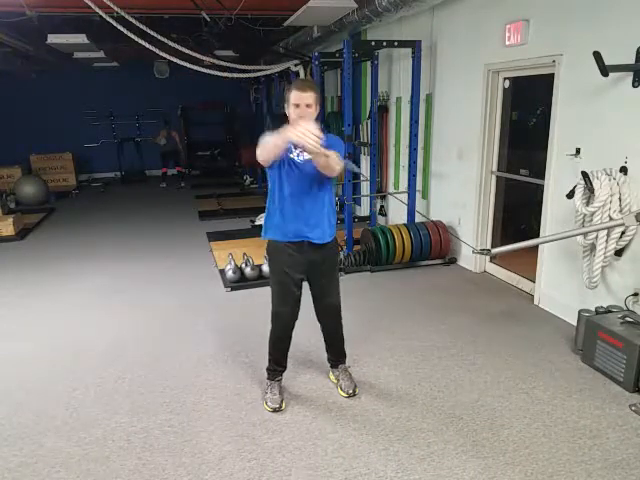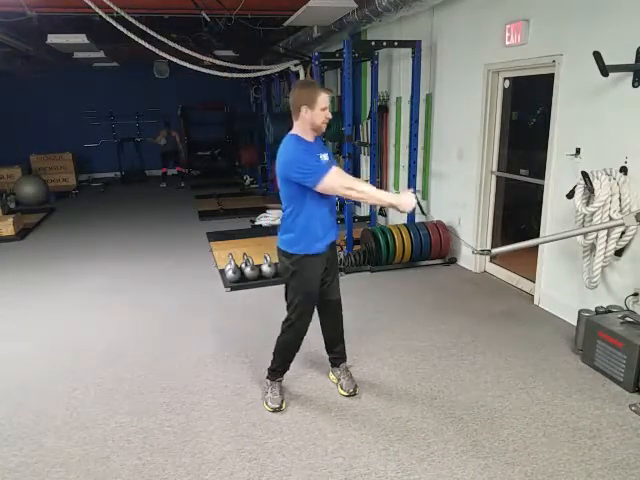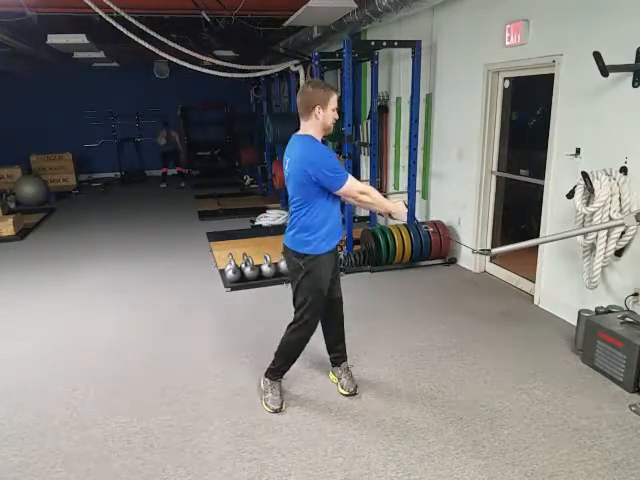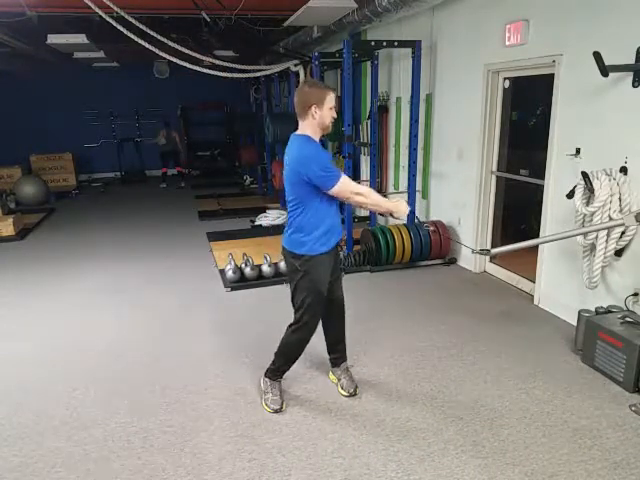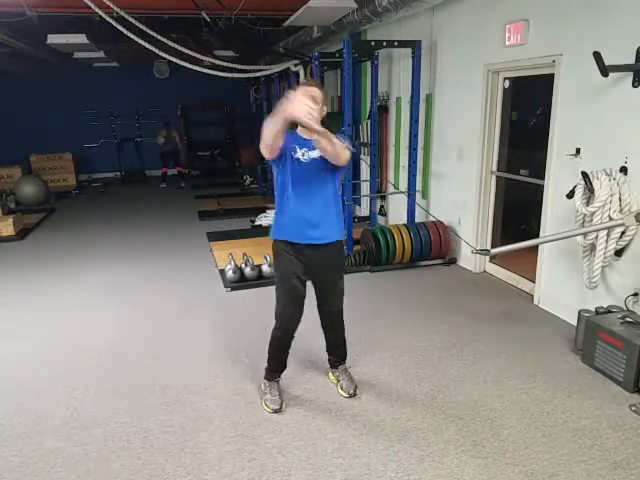
dt=0.5s
person 1, frame 1
left shoulder: (330, 143)
right shoulder: (275, 140)
left elbow: (332, 168)
right elbow: (265, 152)
left wrist: (317, 149)
right wrist: (291, 136)
left hip: (324, 243)
right hip: (284, 244)
left knee: (330, 310)
right knee: (283, 314)
left ankle: (338, 365)
right ankle: (274, 378)
person 1, frame 2
left shoulder: (317, 145)
right shoulder: (294, 153)
left elbow: (344, 178)
right elbow: (344, 189)
left wrist: (390, 197)
right wrist: (394, 199)
left hip: (325, 245)
right hip: (301, 252)
left knee: (331, 309)
right knee: (298, 318)
left ankle: (338, 365)
right ankle: (274, 378)
person 1, frame 3
left shoulder: (299, 145)
right shoulder: (316, 154)
left elbow: (342, 192)
right elbow: (359, 192)
left wrist: (380, 206)
right wrist: (392, 208)
left hip: (321, 247)
right hip: (309, 253)
left knee: (333, 307)
right knee: (306, 319)
left ankle: (339, 365)
right ankle: (272, 377)
person 1, frame 4
left shoulder: (303, 145)
right shoulder: (309, 154)
left elbow: (343, 190)
right elbow: (352, 193)
left wrist: (383, 205)
right wrist: (393, 207)
left hip: (324, 247)
right hip: (307, 253)
left knee: (334, 308)
right knee: (306, 320)
left ankle: (338, 365)
right ankle: (272, 378)
person 1, frame 5
left shoulder: (338, 146)
right shoulder: (285, 143)
left elbow: (337, 154)
right elbow: (268, 144)
left wrist: (313, 126)
right wrist: (286, 116)
left hip: (329, 243)
right hip: (290, 245)
left knee: (333, 312)
right knee: (287, 318)
left ankle: (338, 366)
right ankle: (271, 379)
